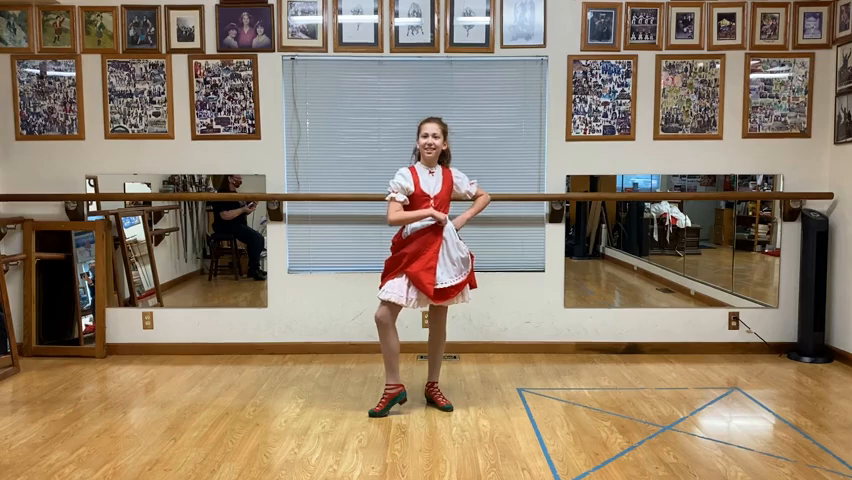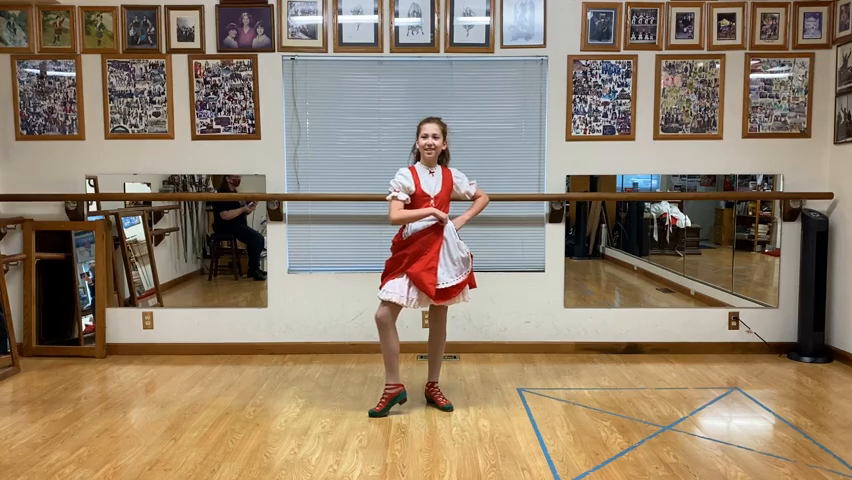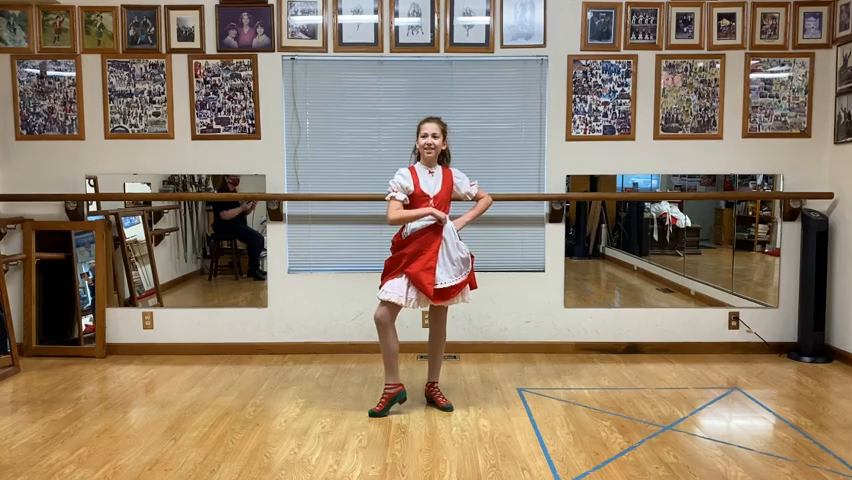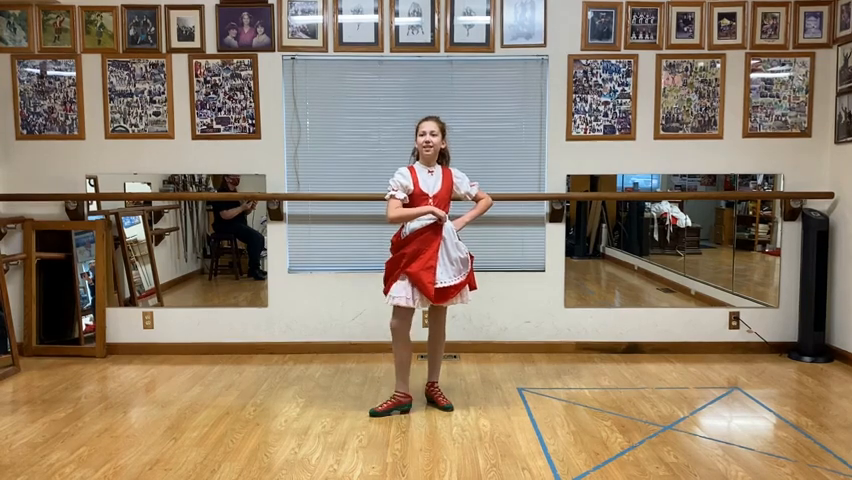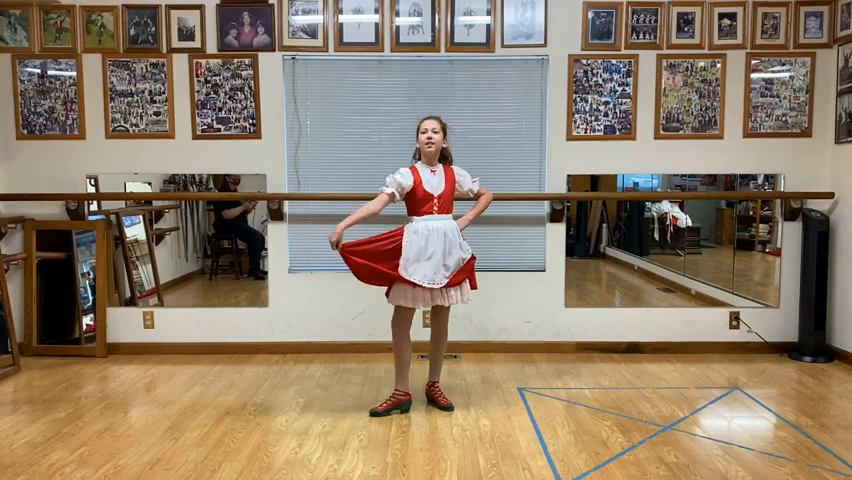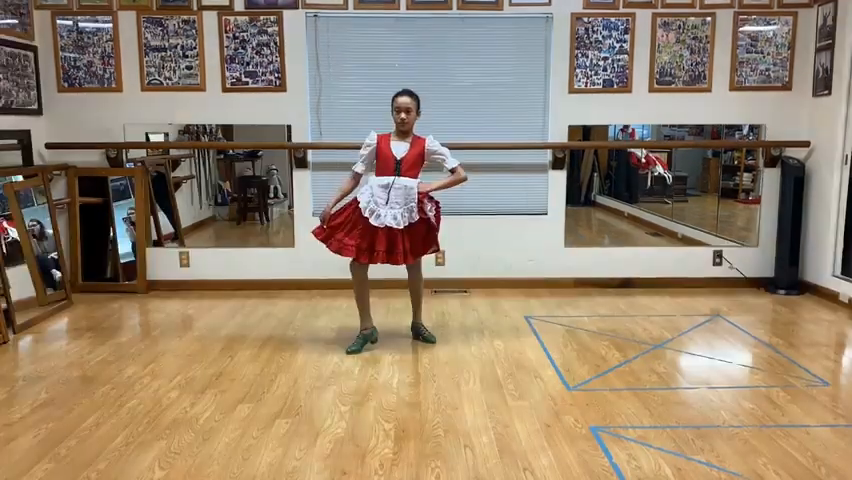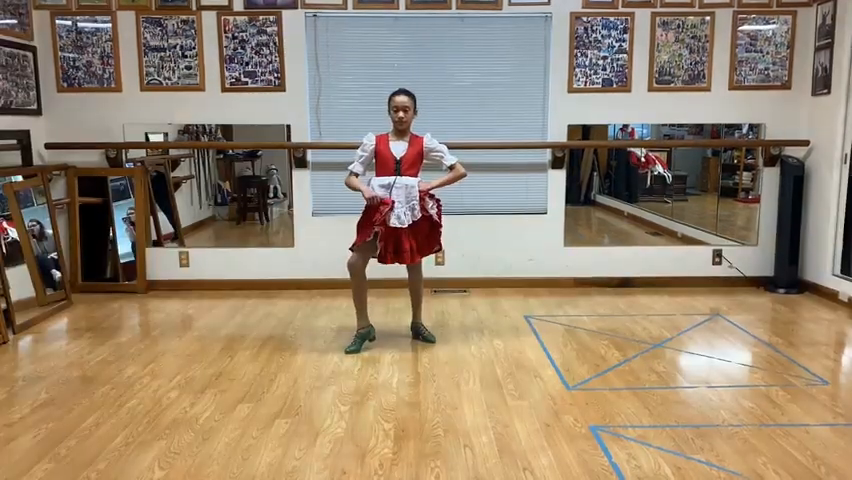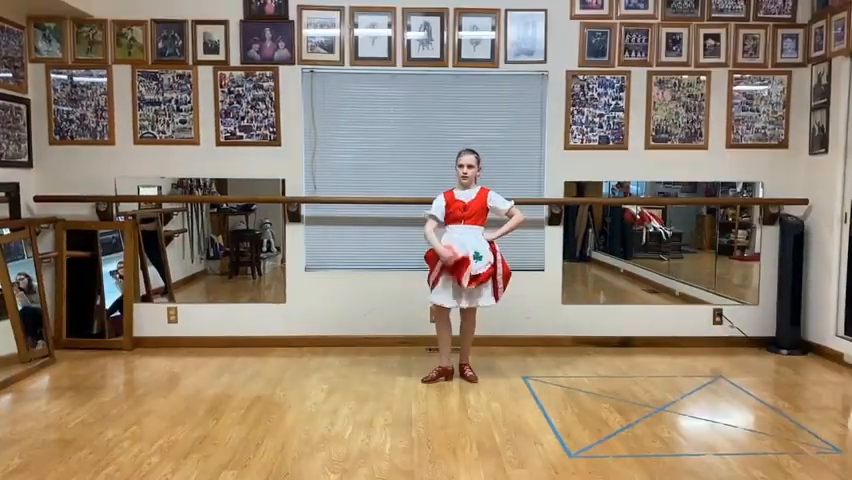
dt=0.5s
person 1, frame 1
left shoulder: (452, 176)
right shoulder: (405, 176)
left elbow: (484, 196)
right elbow: (392, 217)
left wrist: (460, 220)
right wrist: (431, 213)
left hip: (443, 251)
right hip: (411, 251)
left knee: (438, 320)
right knee: (384, 315)
left ankle: (432, 386)
right ankle: (394, 387)
person 1, frame 2
left shoulder: (452, 176)
right shoulder: (405, 175)
left elbow: (483, 197)
right elbow: (395, 216)
left wrist: (461, 220)
right wrist: (431, 211)
left hip: (443, 251)
right hip: (412, 251)
left knee: (439, 320)
right knee: (384, 315)
left ankle: (433, 387)
right ankle: (394, 387)
person 1, frame 3
left shoulder: (452, 176)
right shoulder: (405, 176)
left elbow: (485, 199)
right elbow: (393, 216)
left wrist: (462, 221)
right wrist: (431, 211)
left hip: (443, 250)
right hip: (412, 250)
left knee: (438, 320)
right knee: (383, 315)
left ankle: (432, 386)
right ankle: (393, 386)
person 1, frame 4
left shoulder: (452, 176)
right shoulder: (404, 175)
left elbow: (485, 200)
right elbow: (393, 214)
left wrist: (461, 222)
right wrist: (429, 211)
left hip: (443, 250)
right hip: (412, 250)
left knee: (438, 320)
right knee: (399, 324)
left ankle: (432, 386)
right ankle: (402, 394)
person 1, frame 5
left shoulder: (455, 174)
right shoulder: (406, 175)
left elbow: (486, 195)
right elbow: (377, 204)
left wrist: (465, 221)
right wrist: (342, 226)
left hip: (447, 248)
right hip: (416, 249)
left knee: (440, 320)
right knee: (400, 322)
left ankle: (433, 386)
right ankle: (401, 393)
person 1, frame 6
left shoulder: (426, 145)
right shoulder: (375, 141)
left elbow: (460, 175)
right elbow: (355, 176)
left wrist: (430, 187)
right wrist: (332, 205)
left hip: (409, 210)
right hip: (374, 207)
left knee: (414, 267)
right knee: (358, 267)
left ankle: (417, 323)
right ankle: (367, 328)
person 1, frame 7
left shoulder: (424, 143)
right shoulder: (374, 142)
left elbow: (460, 171)
right elbow: (350, 177)
left wrist: (430, 186)
right wrist: (364, 189)
left hip: (412, 209)
right hip: (380, 209)
left knee: (414, 266)
right knee: (355, 263)
left ankle: (417, 323)
right ankle: (364, 327)
person 1, frame 8
left shoulder: (487, 196)
right shoulder: (445, 198)
left elbow: (518, 217)
right elbow: (429, 228)
left wrist: (495, 235)
right wrist: (439, 248)
left hip: (476, 254)
right hip: (448, 255)
left knee: (469, 310)
right knee: (439, 308)
